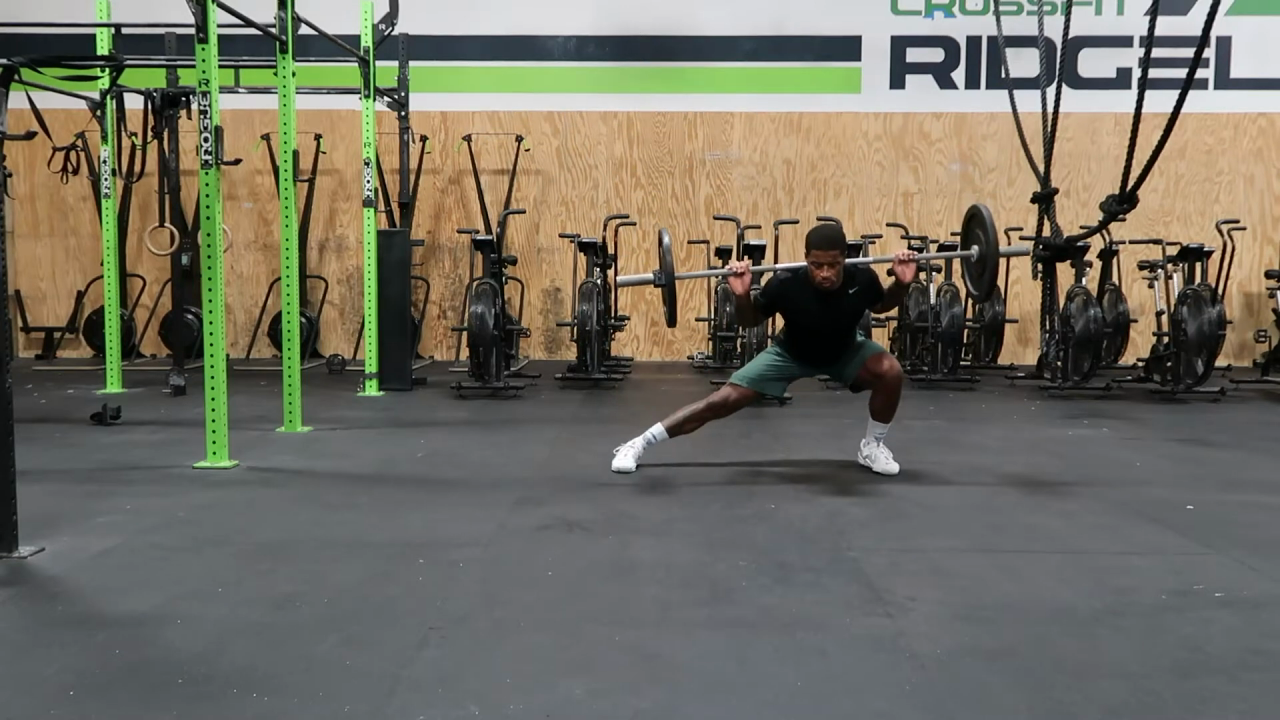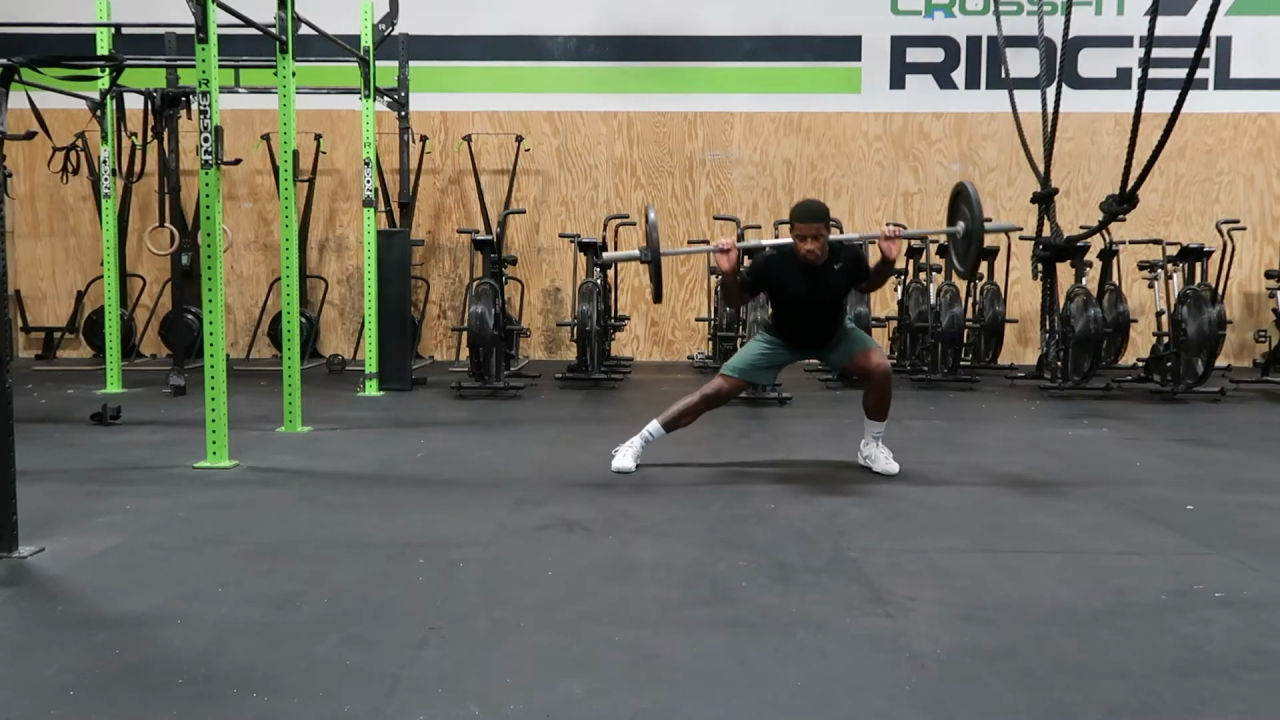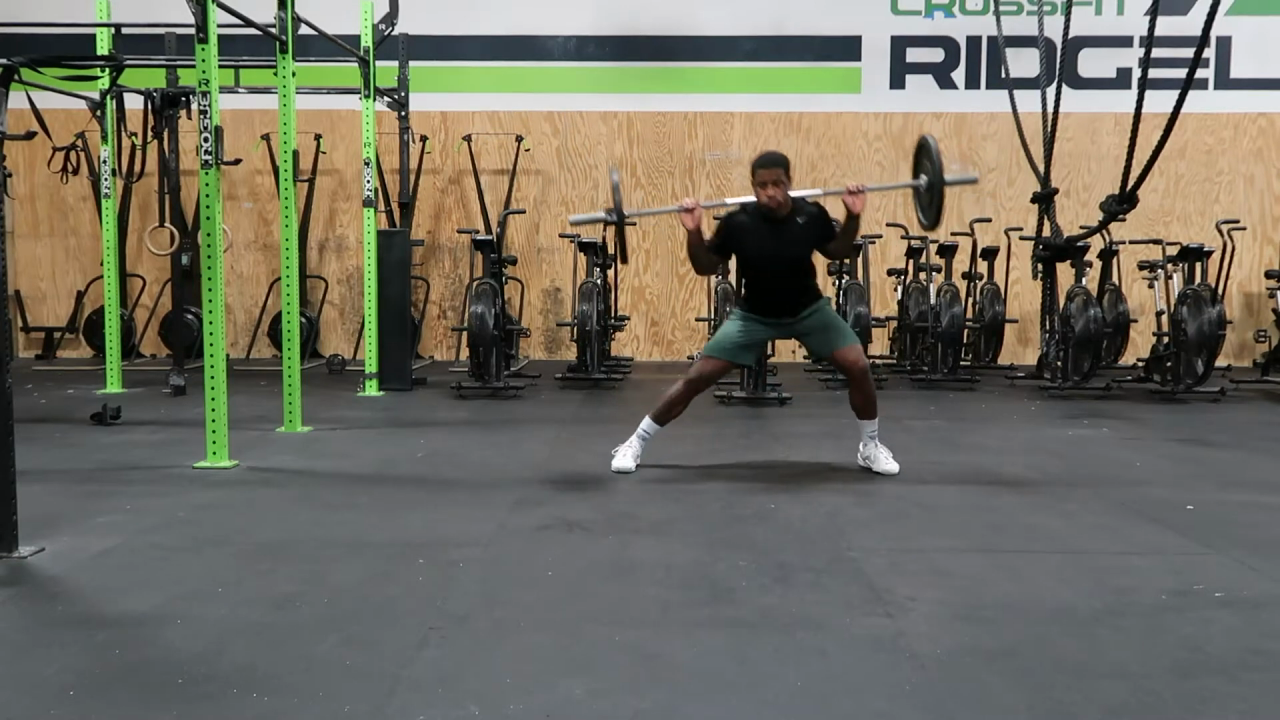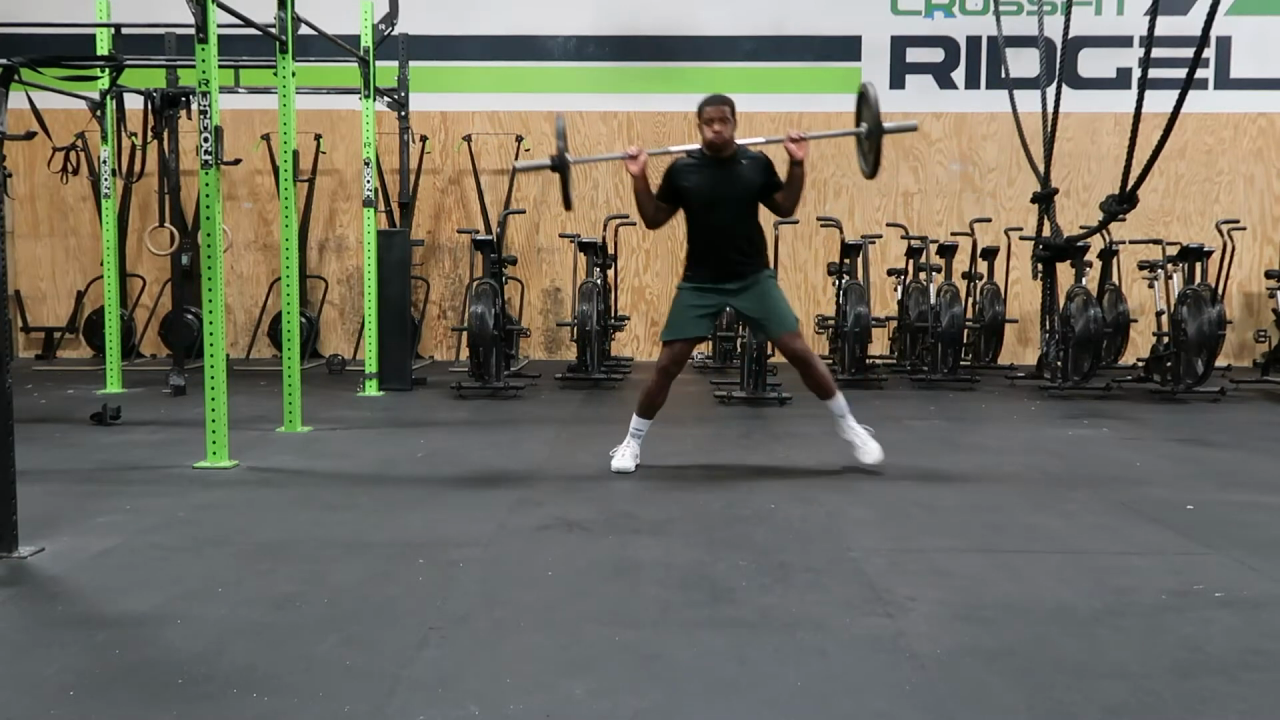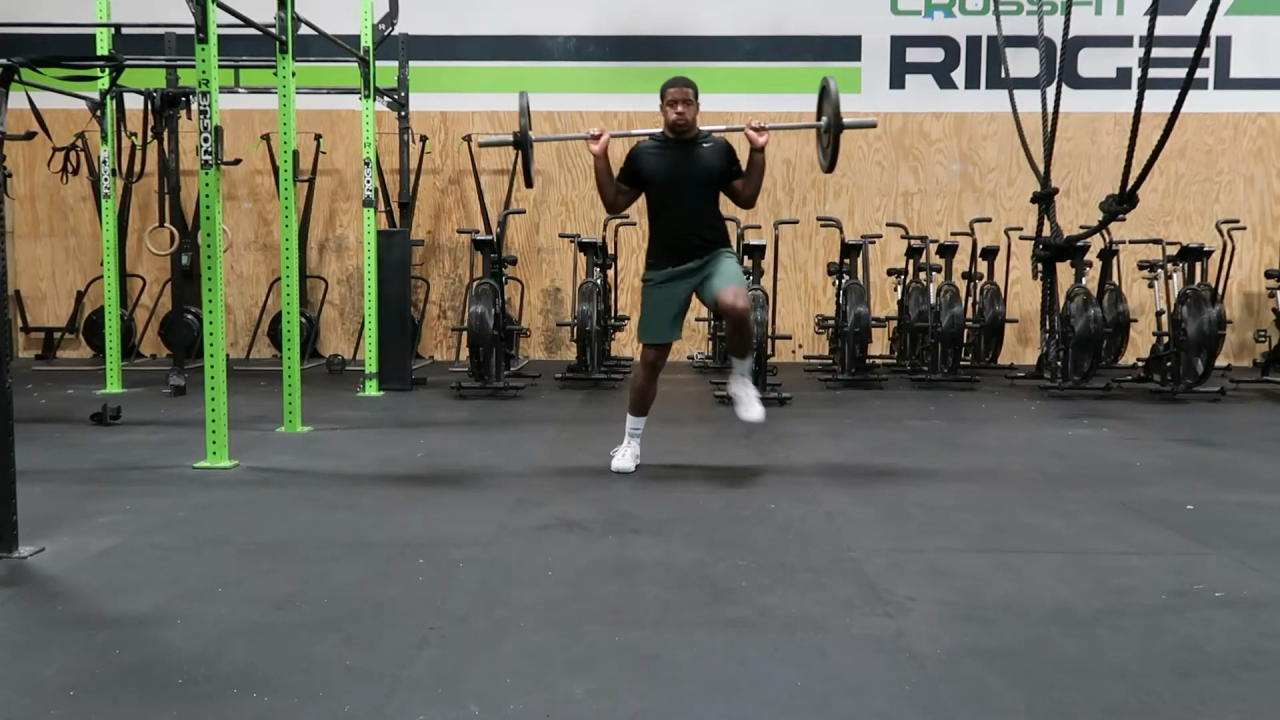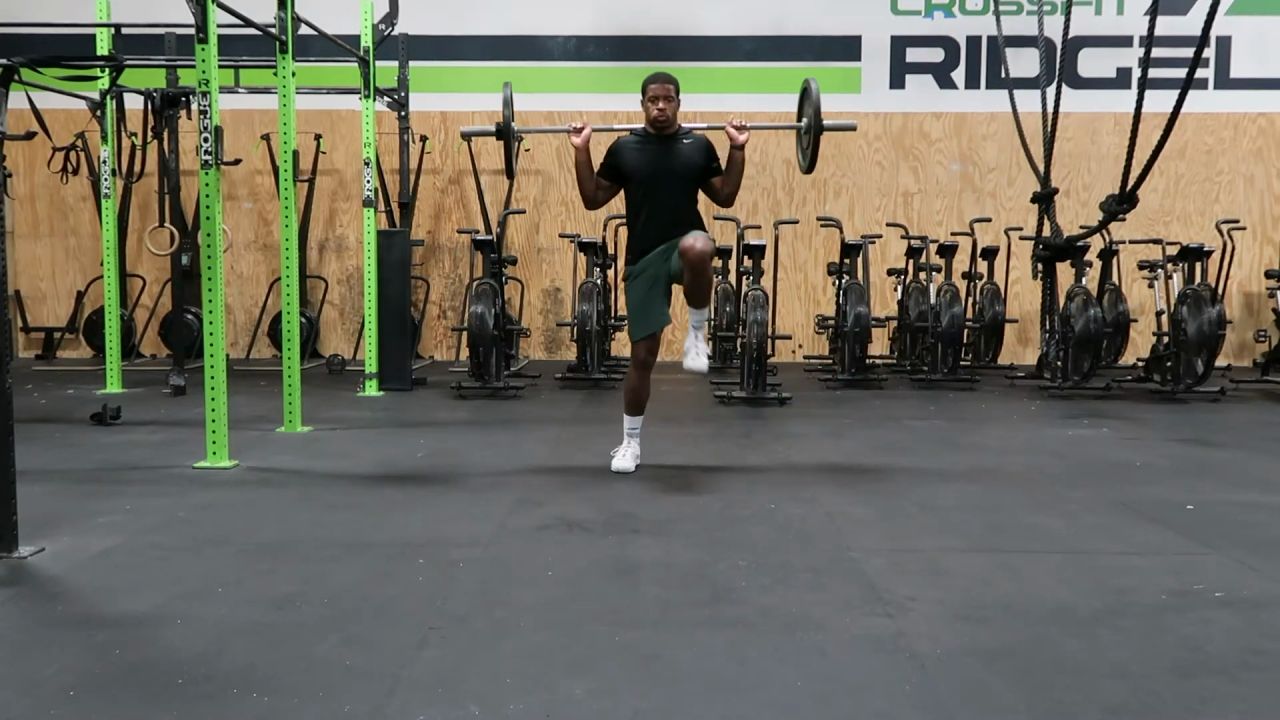
dt=0.2s
person 1, frame 1
left shoulder: (862, 279)
right shoulder: (785, 284)
left elbow: (882, 306)
right elbow: (749, 320)
left wrist: (902, 284)
right wrist: (742, 294)
left hip: (845, 351)
right hip: (791, 354)
left knee: (890, 372)
right knee: (722, 401)
left ankle: (872, 446)
right ankle: (638, 444)
person 1, frame 2
left shoulder: (848, 256)
right shoulder: (771, 262)
left elbow: (868, 285)
right elbow: (736, 301)
left wrist: (888, 261)
right wrist: (729, 272)
left hip: (834, 334)
right hip: (780, 338)
left knee: (879, 368)
right knee: (715, 391)
left ankle: (872, 446)
right ankle: (637, 443)
person 1, frame 3
left shoulder: (811, 214)
right shoulder: (736, 222)
left elbow: (837, 252)
right elbow: (705, 267)
left wrist: (854, 216)
right wrist: (694, 232)
left hip: (808, 309)
right hip: (753, 314)
left knee: (857, 366)
right knee: (697, 377)
left ankle: (871, 446)
right ankle: (636, 442)
person 1, frame 4
left shoulder: (755, 163)
right shoulder: (681, 169)
left elbow: (786, 208)
right elbow: (653, 219)
left wrist: (798, 163)
right wrist: (638, 178)
left hip: (754, 278)
right hip: (700, 284)
left knee: (798, 352)
right knee: (668, 364)
left ankle: (849, 426)
right ankle: (631, 442)
person 1, frame 5
left shoulder: (718, 148)
right shoulder: (643, 152)
left elbow: (747, 200)
right elbow: (614, 204)
left wrist: (757, 152)
right wrist: (600, 157)
left hip: (714, 256)
right hip: (664, 268)
left knee: (736, 307)
right knee: (653, 358)
left ankle: (741, 380)
right ankle: (631, 442)
person 1, frame 6
left shoulder: (698, 145)
right shoulder: (624, 148)
left elbow: (725, 197)
right elbow: (593, 199)
left wrist: (737, 148)
right wrist: (581, 150)
left hip: (685, 246)
right hip: (642, 260)
left knee: (697, 247)
right knee: (642, 355)
left ankle: (697, 335)
right ankle: (631, 442)
